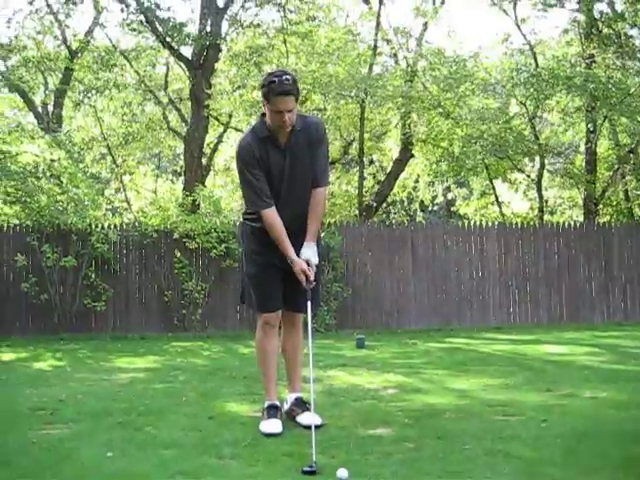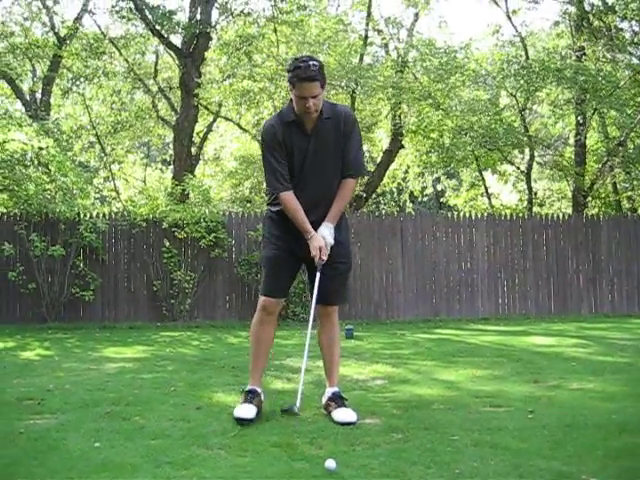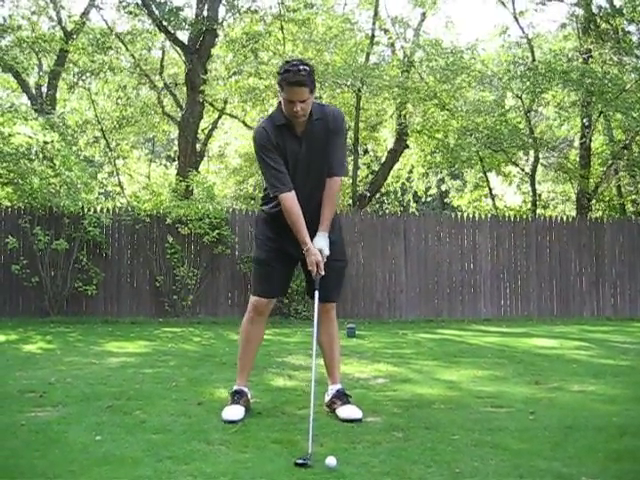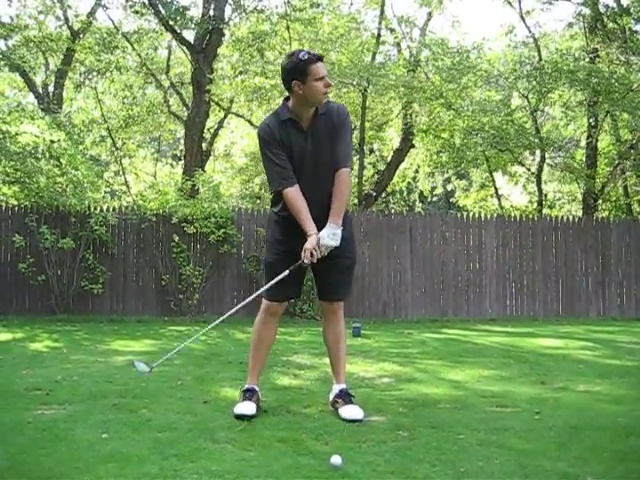
dt=1s
person 1, frame 1
left shoulder: (314, 130)
right shoulder: (249, 147)
left elbow: (319, 189)
right elbow: (265, 208)
left wrist: (310, 246)
right wrist: (292, 258)
left hip: (304, 238)
right hip: (263, 240)
left knee: (295, 319)
right knee: (269, 319)
left ankle: (295, 397)
right ankle: (271, 404)
person 1, frame 2
left shoulder: (344, 119)
right shoulder: (273, 129)
left elbow: (351, 177)
right elbow: (283, 190)
left wrist: (328, 227)
right wrist: (310, 235)
left hip: (330, 227)
right hip: (284, 227)
left knee: (328, 310)
right knee: (268, 304)
left ankle: (333, 393)
right ankle: (253, 389)
person 1, frame 3
left shoulder: (332, 120)
right shoulder: (265, 133)
left elbow: (334, 178)
right elbow: (284, 193)
left wrist: (322, 235)
right wrist: (306, 246)
left hip: (323, 227)
right hip: (276, 228)
left knee: (326, 308)
right knee: (259, 305)
left ankle: (336, 390)
right ankle: (240, 391)
person 1, frame 4
left shoulder: (337, 115)
right shoulder: (271, 129)
left elbow: (343, 171)
right elbow: (288, 187)
left wrist: (333, 227)
right wrist: (310, 234)
left hip: (333, 228)
right hip: (287, 228)
left knee: (333, 307)
right knee: (272, 306)
left ankle: (340, 389)
right ankle: (251, 388)
